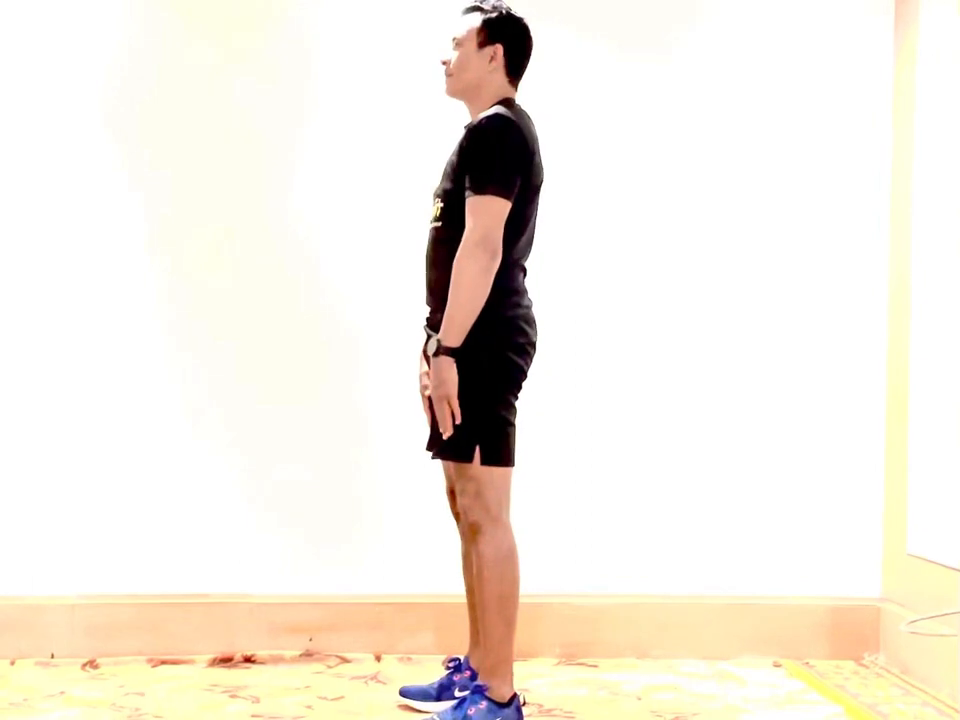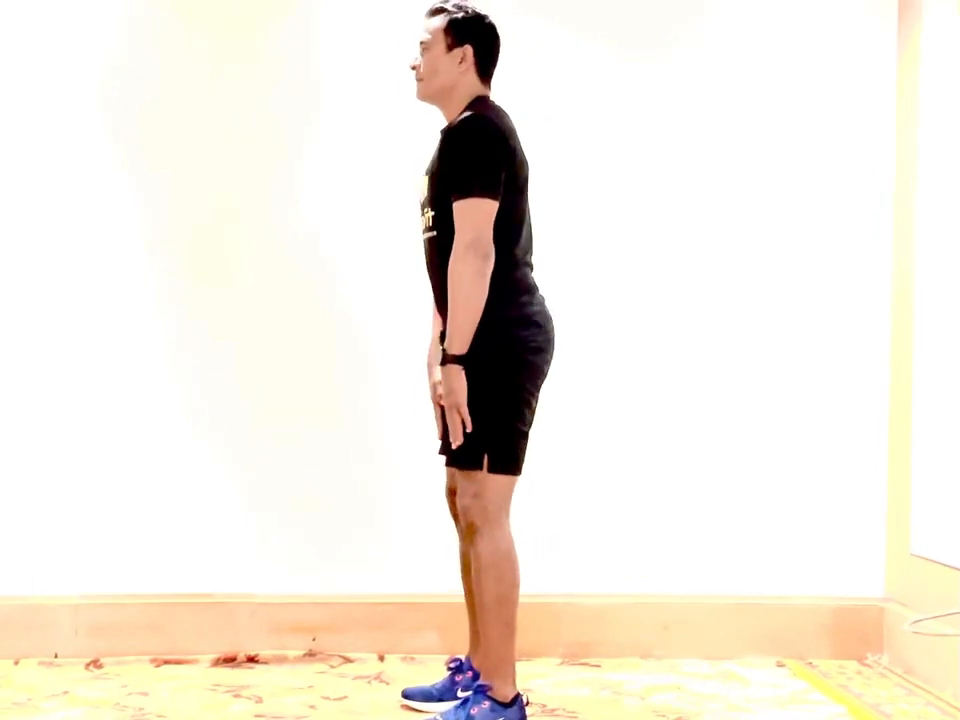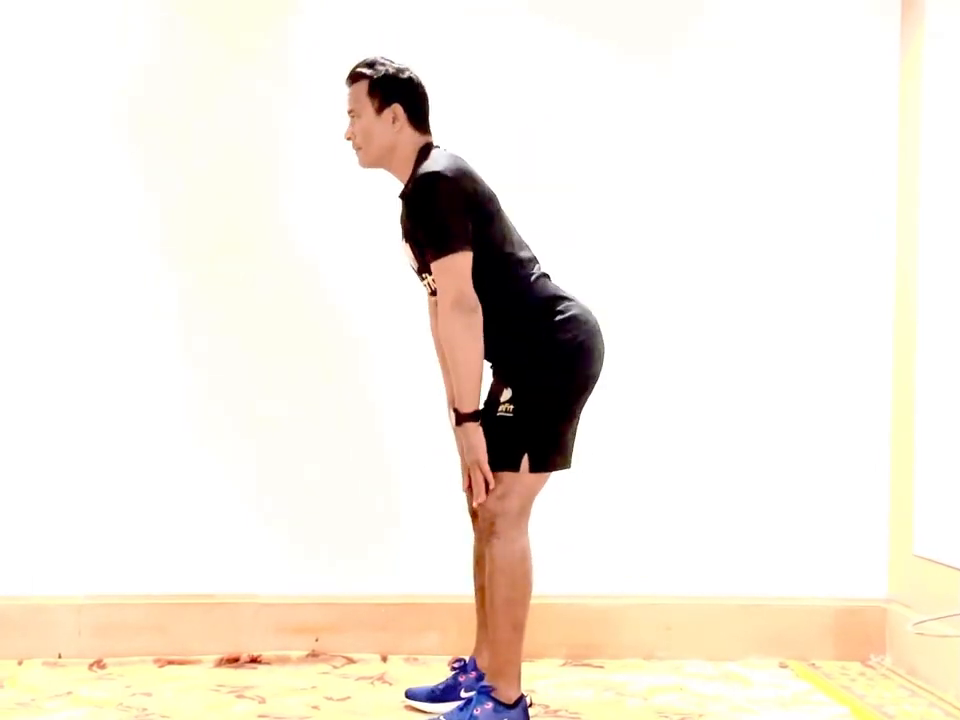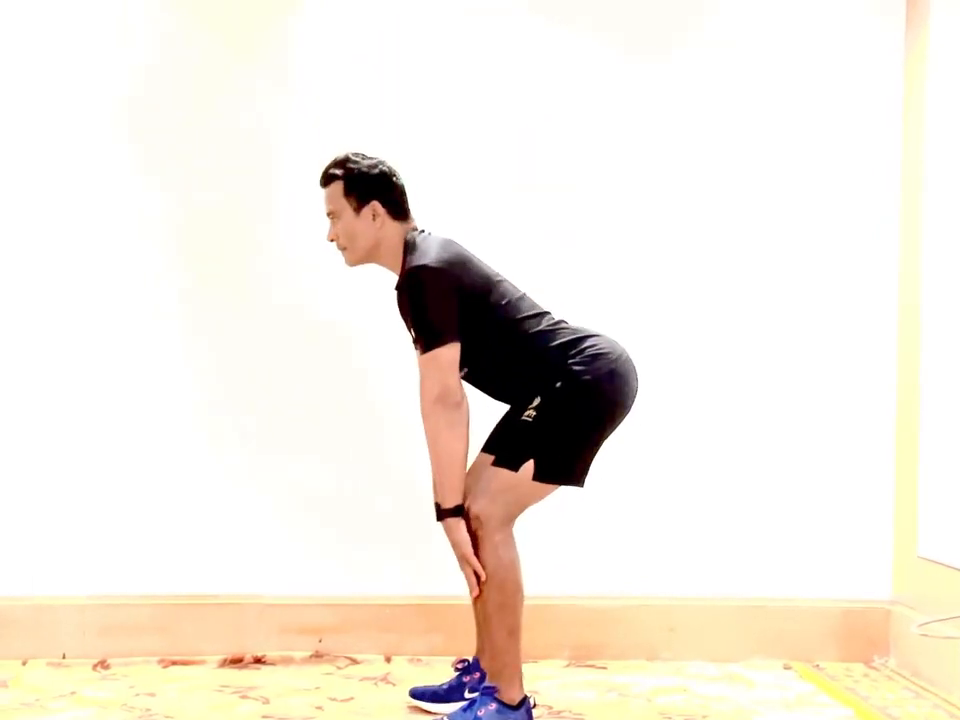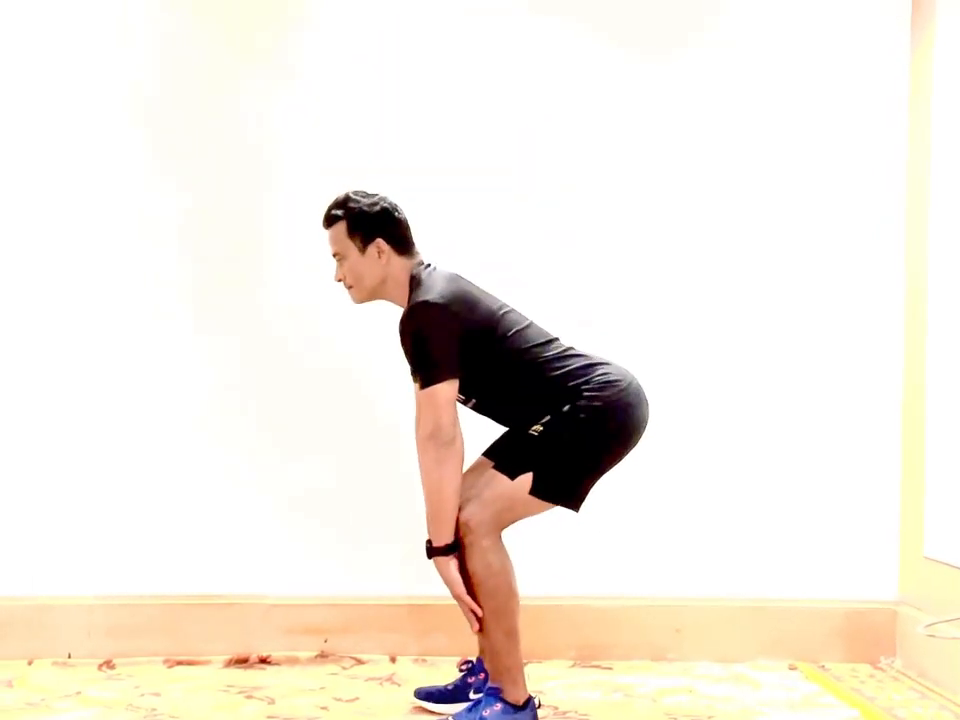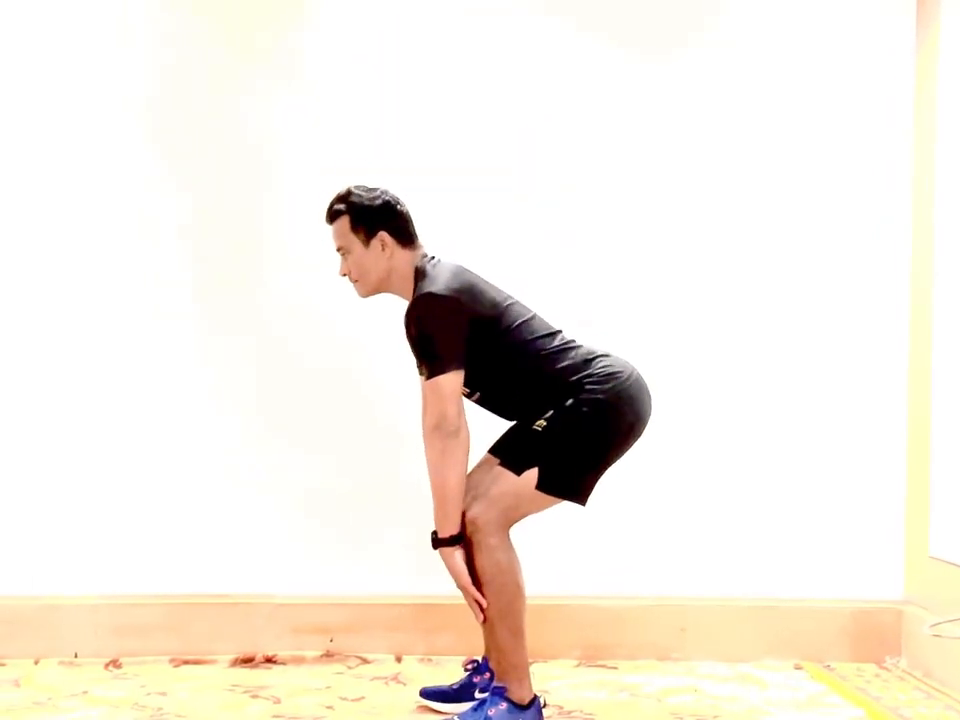
dt=0.7s
person 1, frame 1
left shoulder: (497, 128)
right shoulder: (493, 132)
left elbow: (483, 247)
left wrist: (448, 350)
right wrist: (441, 346)
left hip: (482, 344)
right hip: (470, 342)
left knee: (484, 513)
right knee: (469, 508)
person 1, frame 2
left shoulder: (473, 130)
right shoulder: (471, 132)
left elbow: (474, 251)
left wrist: (454, 357)
right wrist: (445, 349)
left hip: (499, 346)
right hip: (484, 344)
left knee: (483, 512)
right knee: (467, 506)
person 1, frame 3
left shoulder: (434, 185)
right shoulder: (428, 184)
left elbow: (460, 306)
right elbow: (449, 306)
left wrist: (468, 419)
right wrist: (463, 411)
left hip: (554, 352)
right hip: (541, 351)
left knee: (502, 511)
right knee: (486, 506)
person 1, frame 4
left shoulder: (424, 276)
right shoulder: (428, 264)
left elbow: (444, 402)
right elbow: (445, 400)
left wrist: (450, 512)
right wrist: (455, 504)
left hip: (588, 380)
right hip: (581, 378)
left knee: (484, 512)
right knee: (476, 506)
right ankle: (486, 673)
person 1, frame 5
left shoulder: (429, 312)
right shoulder: (435, 296)
left elbow: (439, 438)
right elbow: (438, 432)
left wrist: (441, 548)
right wrist: (445, 536)
left hip: (602, 409)
right hip: (587, 404)
left knee: (474, 521)
right knee: (465, 510)
right ankle: (489, 673)
person 1, frame 6
left shoulder: (434, 303)
right shoulder: (438, 290)
left elbow: (444, 429)
right elbow: (444, 425)
left wrist: (447, 540)
right wrist: (451, 528)
left hip: (604, 401)
right hip: (586, 398)
left knee: (482, 518)
right knee: (473, 507)
right ankle: (494, 672)
